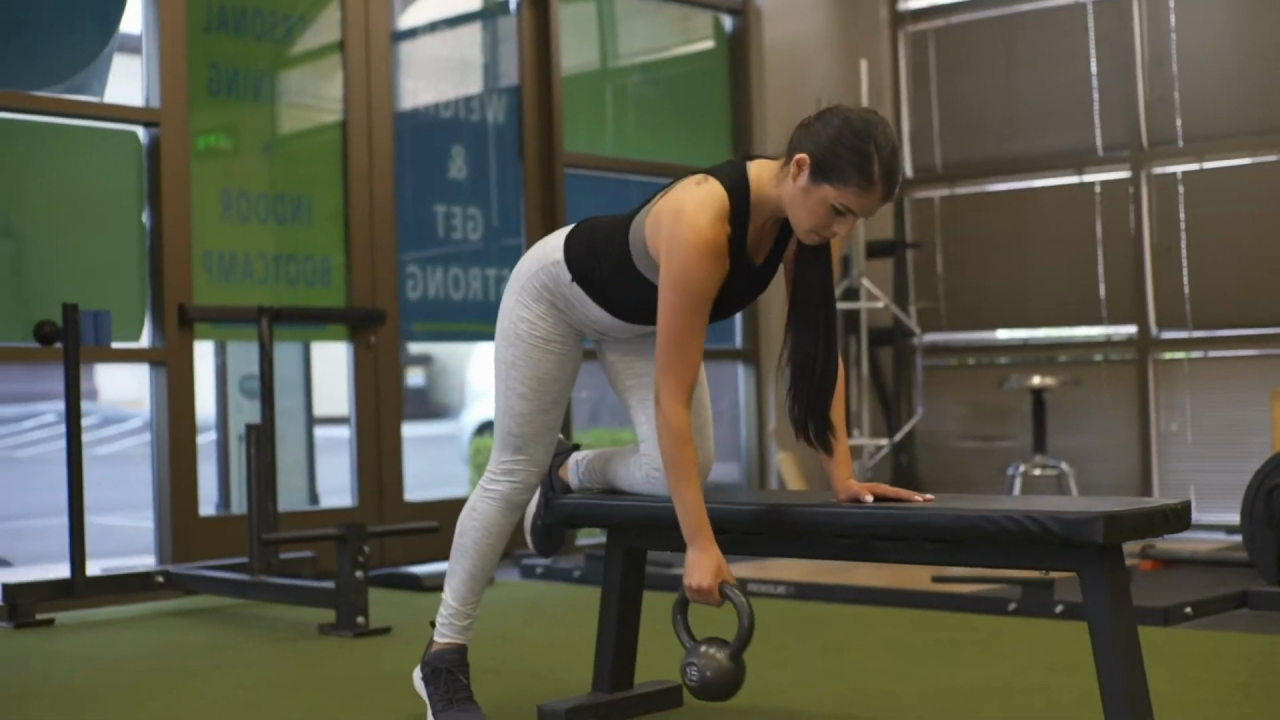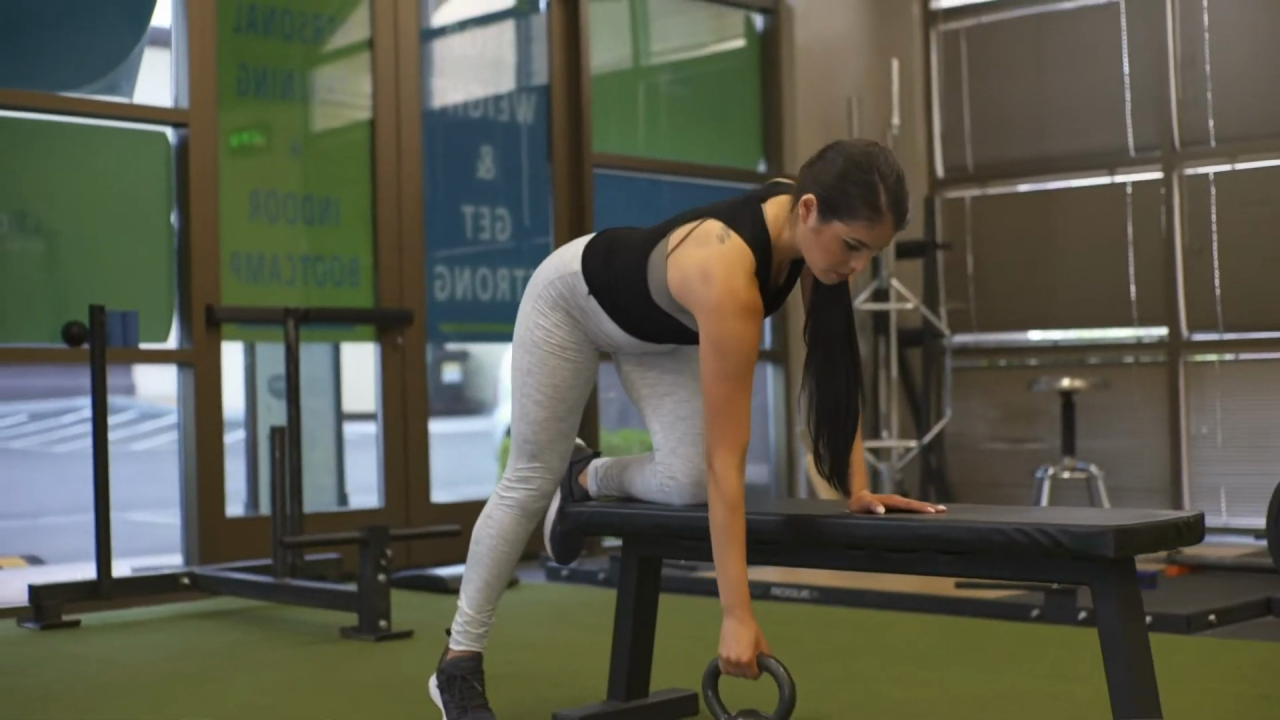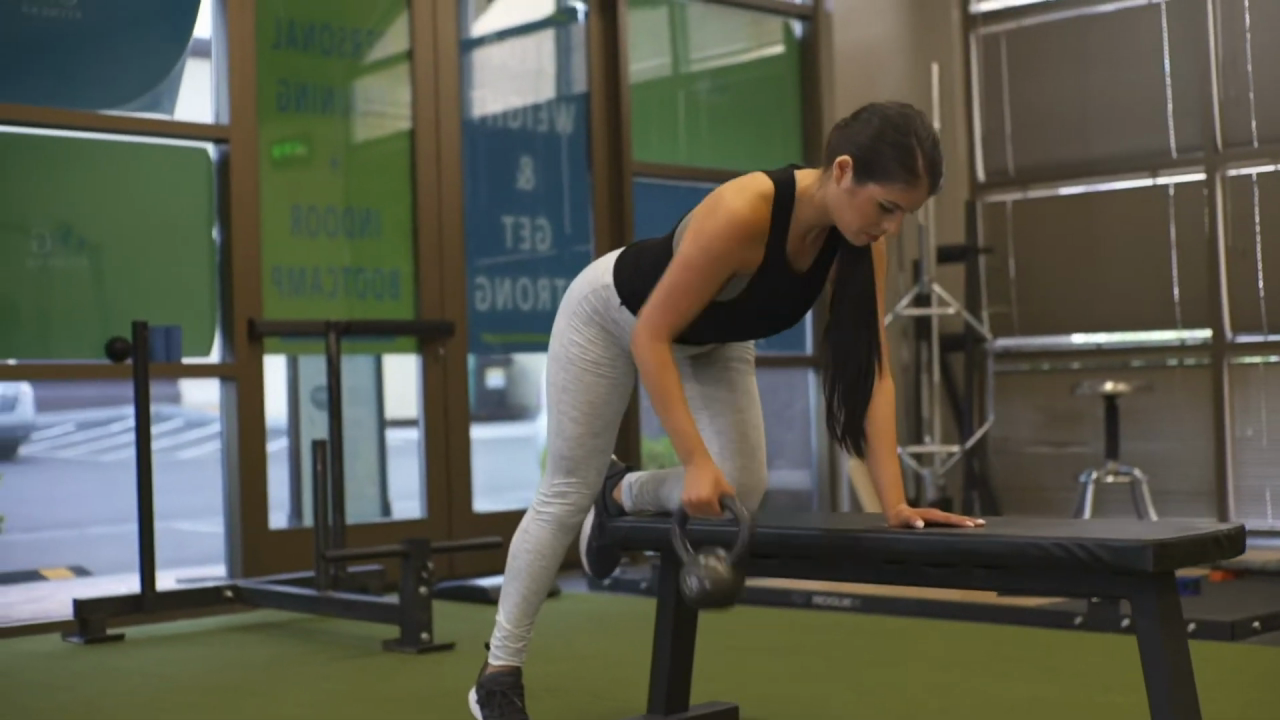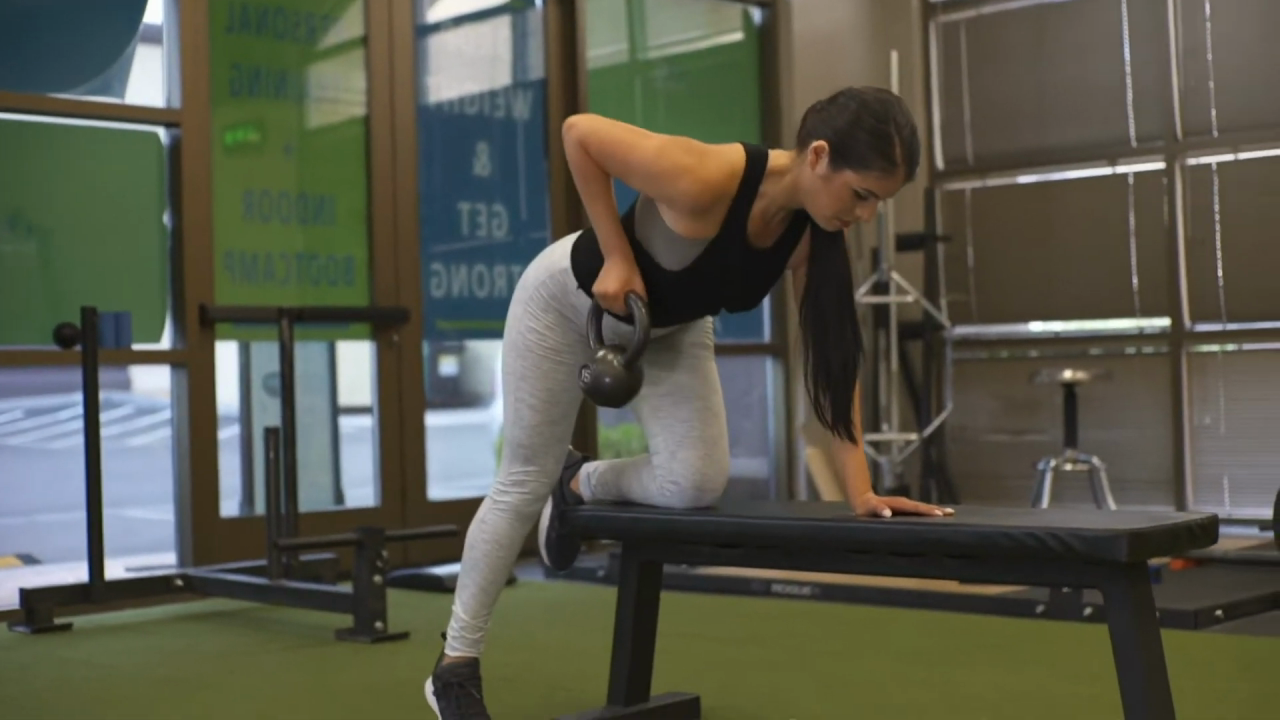
dt=0.5s
person 1, frame 1
left shoulder: (806, 209)
right shoulder: (700, 224)
left elbow: (819, 348)
right elbow: (671, 398)
left wrist: (843, 477)
right wrist: (699, 545)
left hip: (643, 313)
right hip: (559, 290)
left knee: (684, 473)
right knee: (515, 472)
left ankle: (571, 472)
right ankle: (443, 655)
person 1, frame 2
left shoulder: (814, 228)
right shoulder: (725, 275)
left elbow: (835, 365)
right elbow: (726, 459)
left wrist: (857, 489)
right wrist: (737, 615)
left hip: (664, 328)
right hip: (575, 299)
left knee: (689, 484)
right knee: (530, 482)
left ankle: (587, 478)
right ankle: (458, 663)
person 1, frame 3
left shoulder: (858, 235)
right shoulder: (743, 213)
left elbow: (871, 370)
right elbow: (649, 334)
left wrist: (895, 501)
right wrist: (694, 460)
left hip: (713, 333)
right hip: (613, 315)
left knee: (737, 492)
right knee: (565, 497)
left ankle: (624, 494)
person 1, frame 4
left shoulder: (813, 223)
right shoulder: (708, 178)
left elbow: (831, 354)
right elbow: (578, 131)
left wrist: (860, 490)
right wrist: (617, 255)
left hip: (669, 321)
right hip: (571, 298)
left knee: (697, 485)
right knee: (523, 485)
left ankle: (581, 484)
